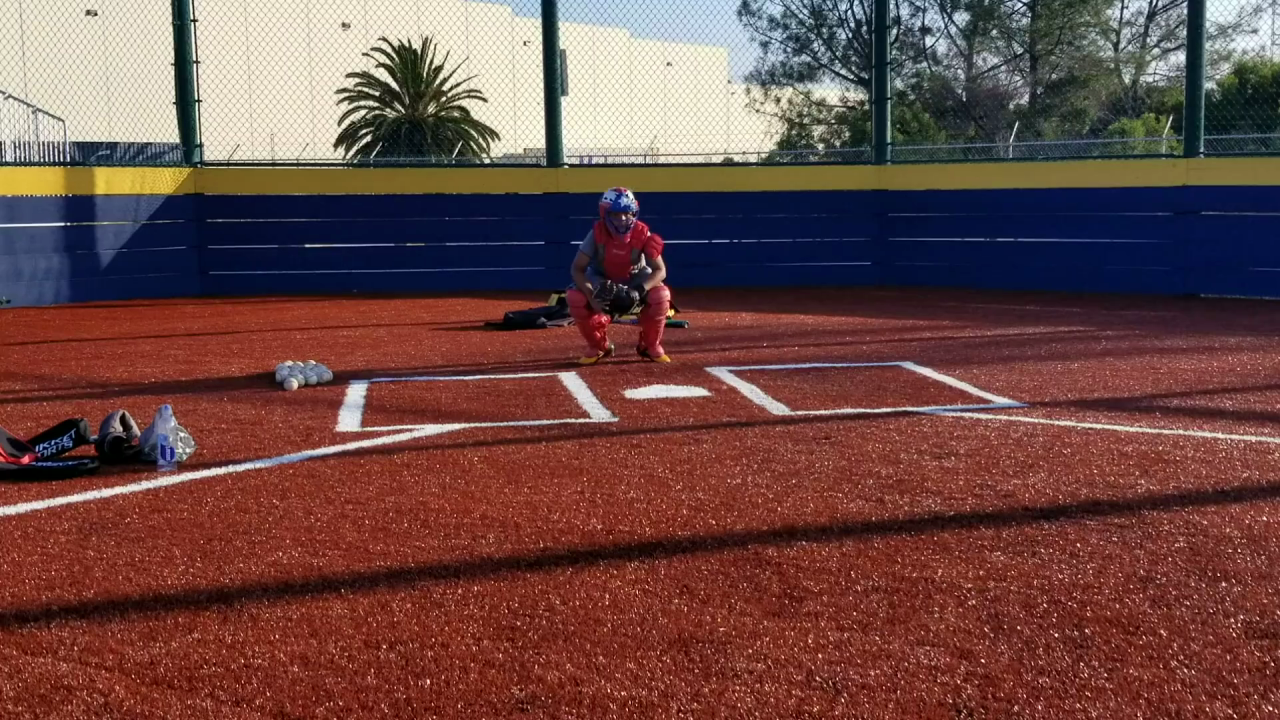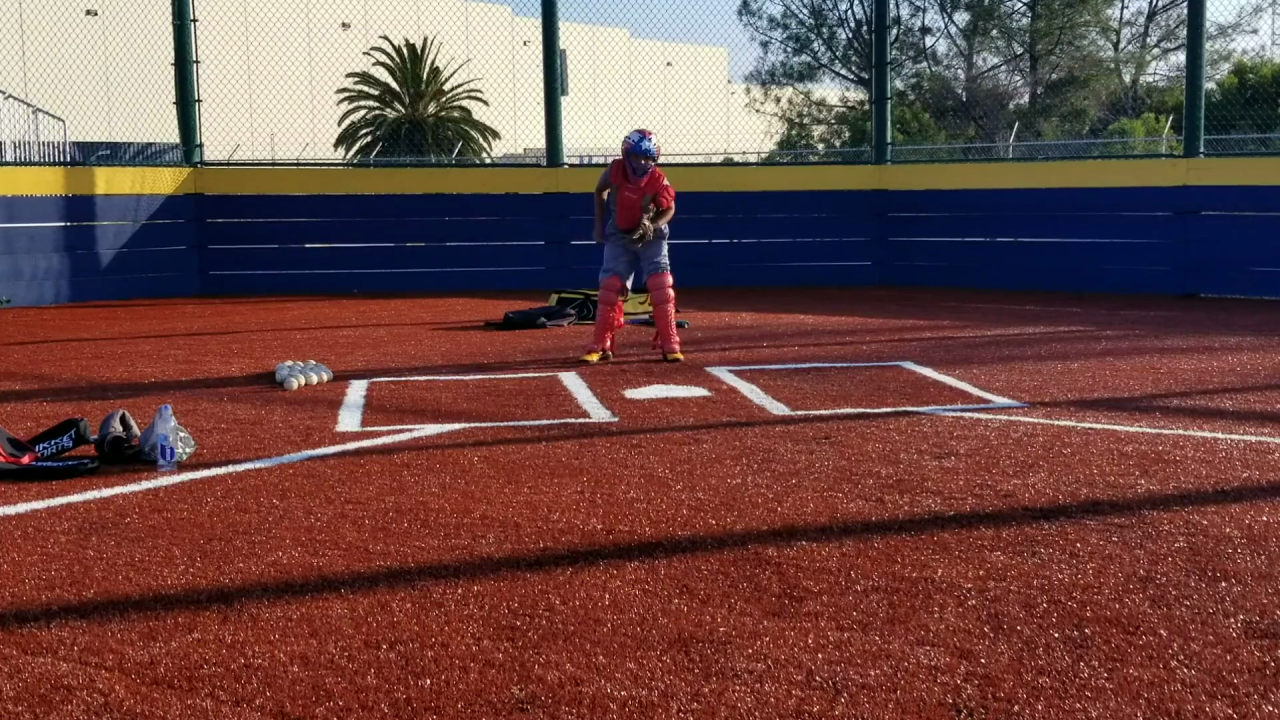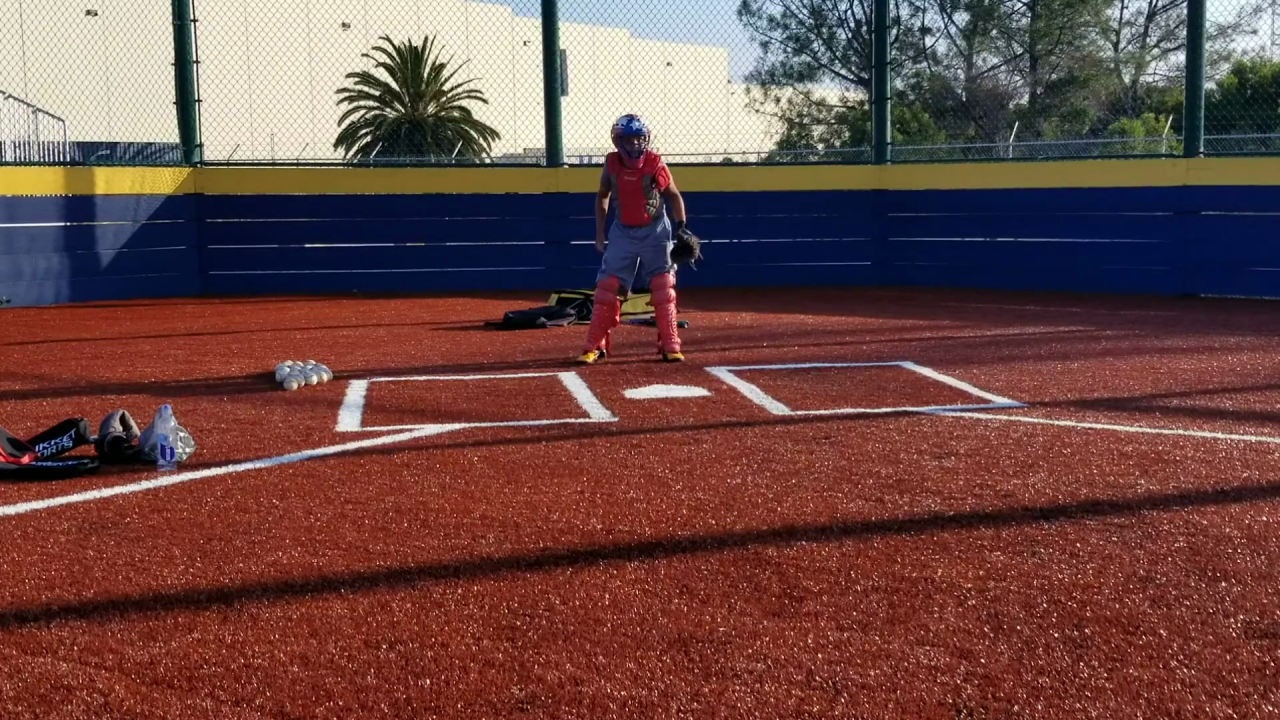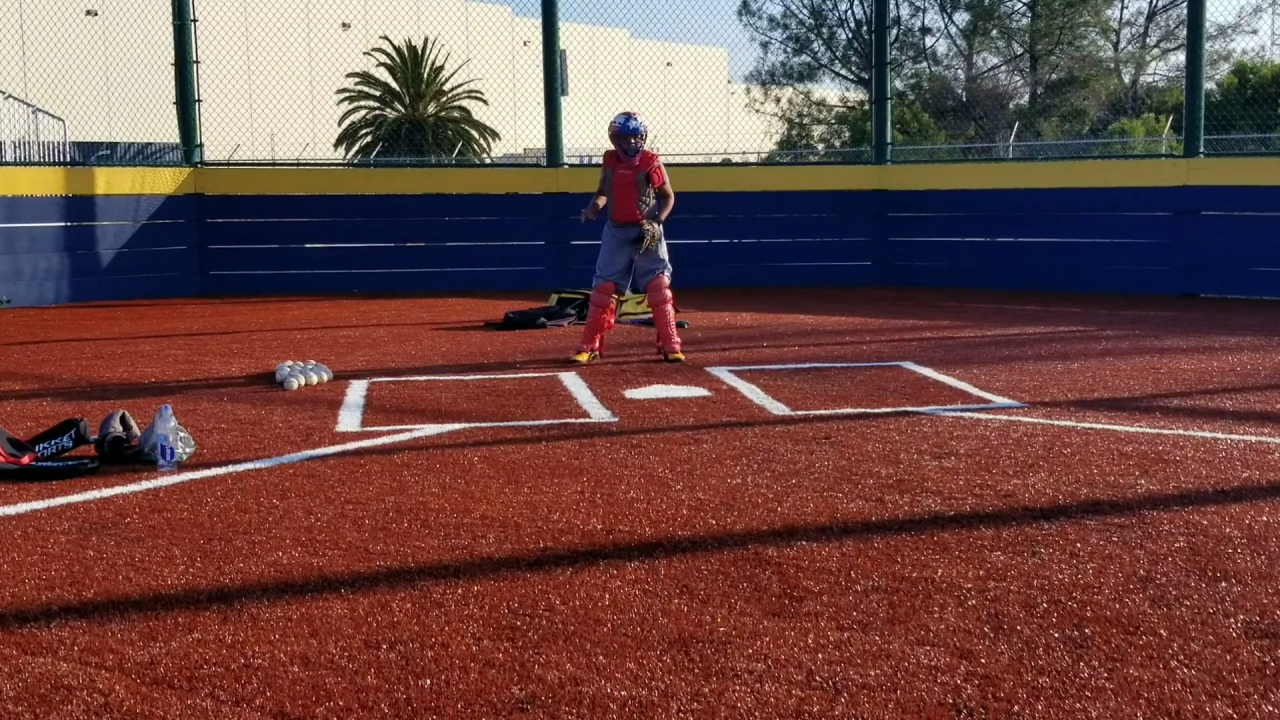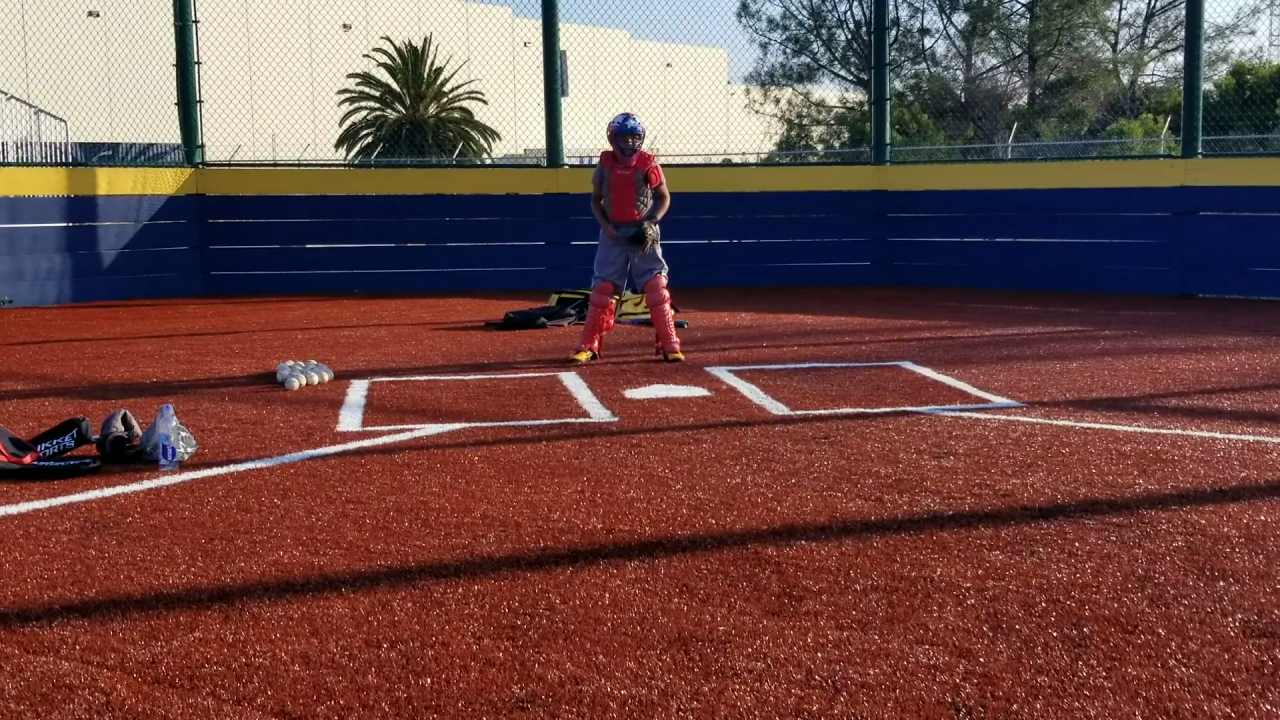
dt=1s
person 1, frame 1
left shoulder: (642, 234)
right shoulder: (597, 234)
left elbow: (660, 270)
right elbow: (577, 269)
left wrist: (640, 290)
right wrist: (591, 296)
left hip: (635, 280)
right hip: (602, 281)
left knee: (661, 296)
right knee: (575, 297)
left ankle: (651, 347)
right ankle: (599, 347)
person 1, frame 2
left shoulder: (658, 181)
right shoulder: (614, 171)
left elbow: (669, 209)
right elbow: (600, 190)
left wrist: (652, 226)
right wrist: (599, 223)
left hip: (650, 237)
right hip: (618, 235)
left knee: (661, 287)
right knee: (610, 288)
left ankle: (670, 346)
right ankle: (600, 347)
person 1, frame 3
left shoulder: (655, 164)
right shoulder: (612, 165)
left elbow: (673, 196)
right elbow: (602, 197)
left wrist: (681, 227)
right wrist: (600, 231)
left hip: (655, 231)
right hip: (623, 232)
left knee: (663, 287)
right knee: (607, 286)
left ankle: (670, 346)
right ankle: (595, 346)
person 1, frame 4
left shoulder: (651, 162)
right shoulder: (609, 161)
left elbow: (668, 196)
right elbow: (602, 192)
left wrist: (657, 221)
right wrist: (592, 208)
left hip: (646, 232)
right hip: (616, 232)
left knee: (659, 288)
right knee: (603, 289)
left ankle: (671, 346)
right ankle: (588, 347)
person 1, frame 5
left shoulder: (648, 163)
right shoulder: (605, 163)
left elbow: (664, 197)
right elbow: (596, 200)
left wrist: (652, 222)
right wrist: (605, 226)
right hip: (613, 234)
left knee: (656, 287)
right knee: (602, 289)
left ankle: (670, 346)
right ankle: (588, 346)
